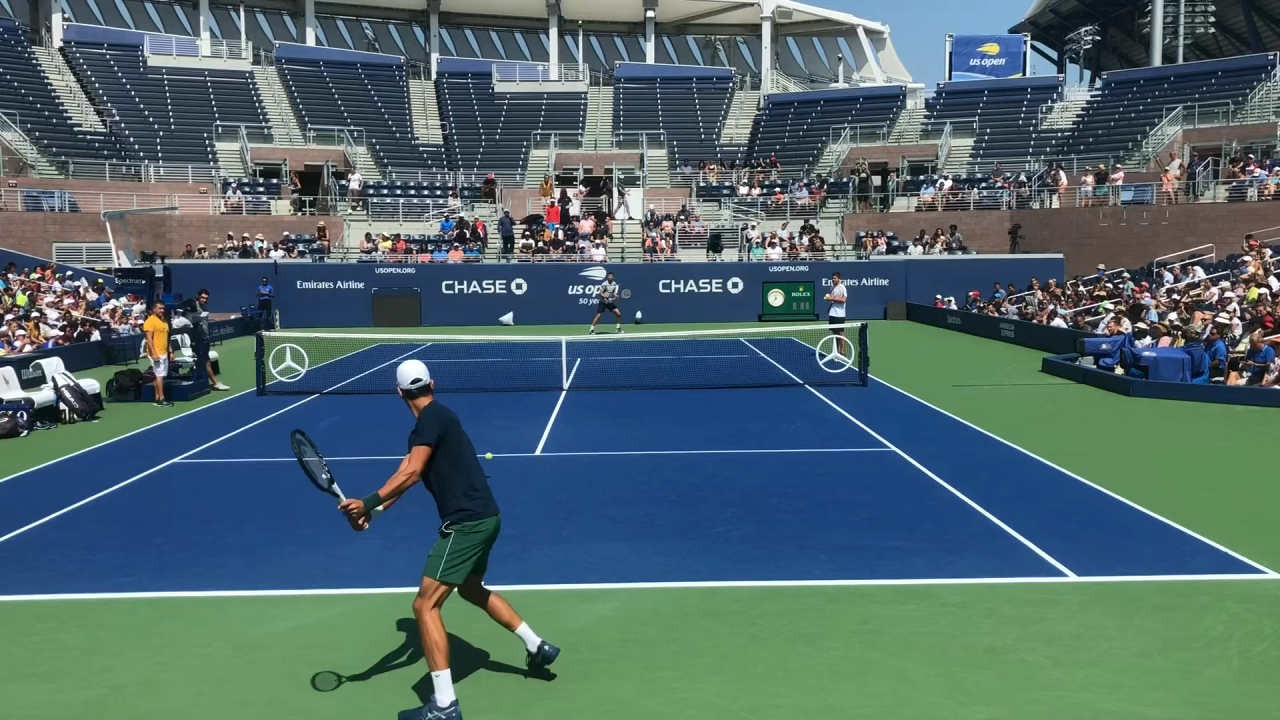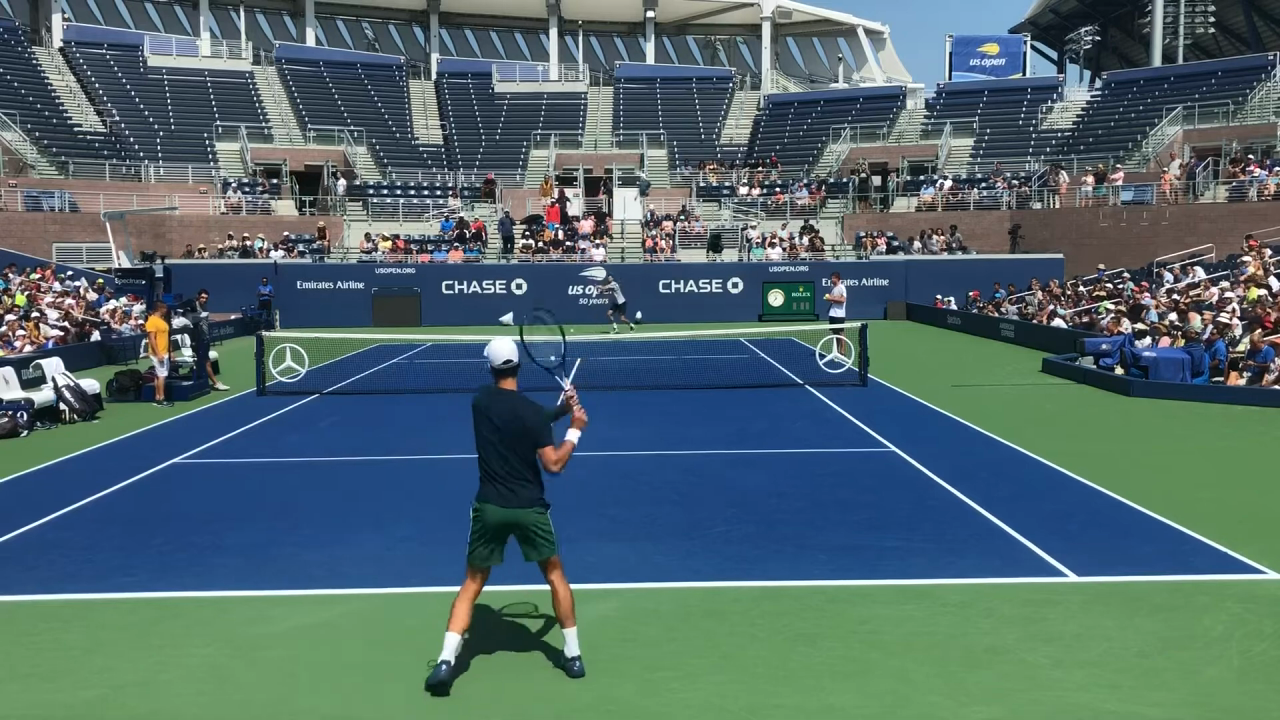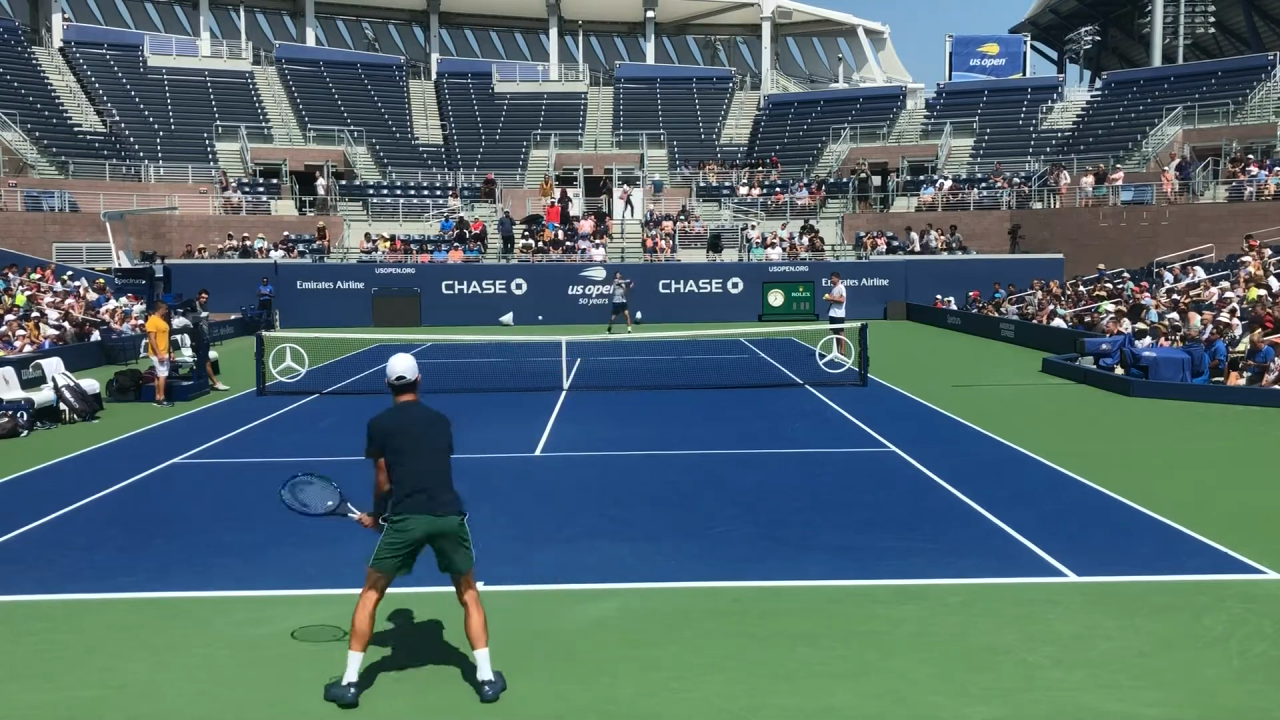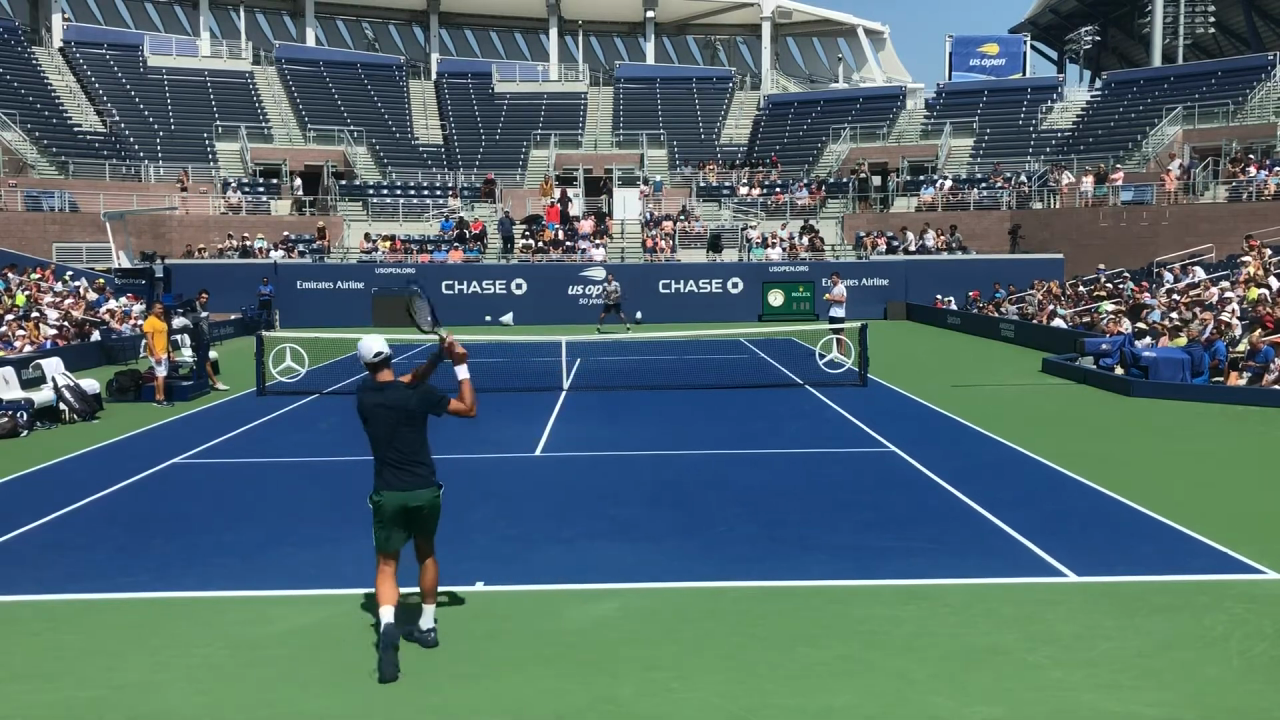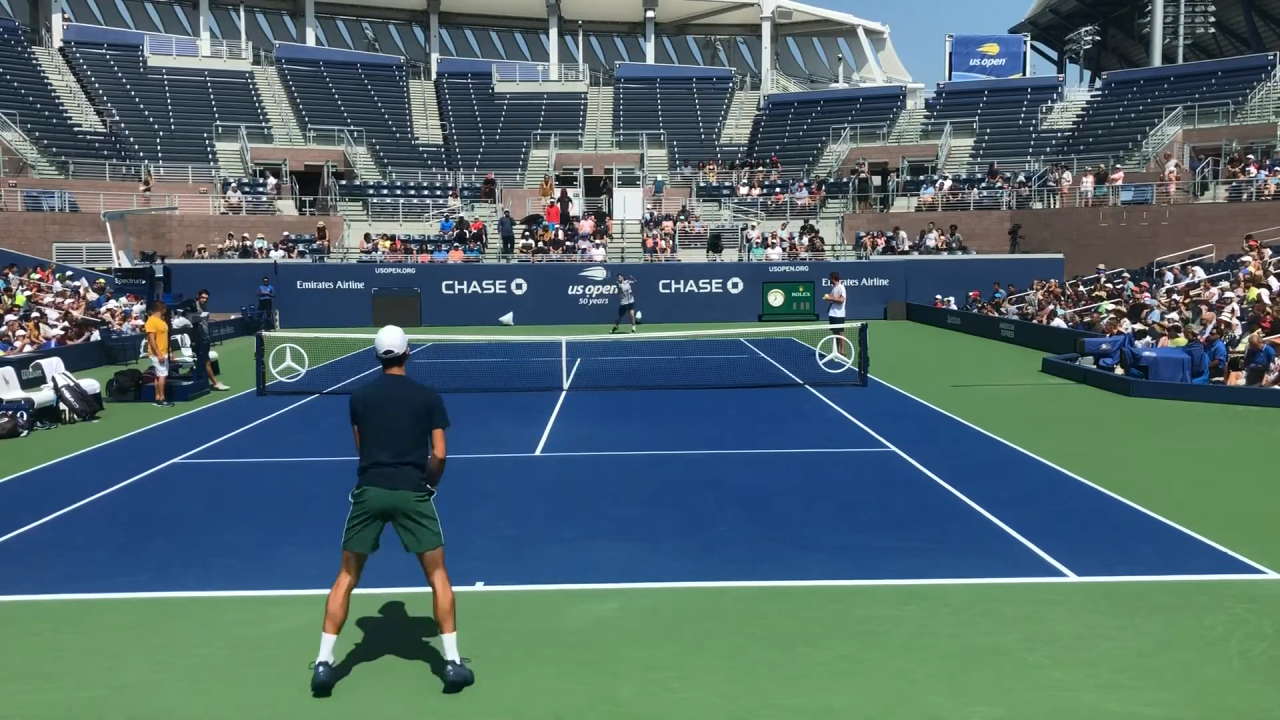
dt=1s
person 1, frame 1
left shoulder: (433, 417)
right shoulder: (427, 424)
left elbow: (411, 473)
right elbow: (404, 478)
left wrist: (368, 502)
right wrist: (368, 509)
left hip: (466, 524)
right hip: (482, 518)
left knee: (425, 605)
right knee: (473, 591)
right ankle: (537, 646)
person 1, frame 2
left shoulder: (479, 399)
right shoulder: (533, 412)
right elbow: (554, 465)
left wrist: (560, 408)
right wrist: (574, 433)
left hip: (488, 507)
right hip: (529, 508)
left knee: (471, 585)
right knee: (556, 577)
left ankle: (445, 662)
right ankle: (573, 656)
person 1, frame 3
left shoulder: (380, 423)
right shoulder: (441, 420)
left elbow: (384, 484)
left wrist: (377, 515)
left hip: (409, 519)
right hip: (451, 516)
left knee: (370, 592)
right knee: (468, 593)
left ankle: (349, 682)
right ankle: (486, 679)
person 1, frame 4
left shoulder: (364, 394)
right shoulder: (420, 395)
right elbow: (469, 409)
left wrist: (439, 356)
right wrist: (461, 366)
left hip: (387, 494)
right hip: (425, 491)
left knee: (386, 567)
right knee: (426, 555)
left ankle: (388, 624)
right ankle: (427, 627)
person 1, frame 5
left shoulder: (360, 396)
right shoulder: (429, 397)
left elbow: (361, 448)
right elbow: (439, 454)
right wrist: (428, 483)
left hip: (370, 493)
right hip: (413, 494)
left knee: (346, 578)
right knee: (438, 577)
left ankle: (323, 664)
right ankle: (453, 663)
